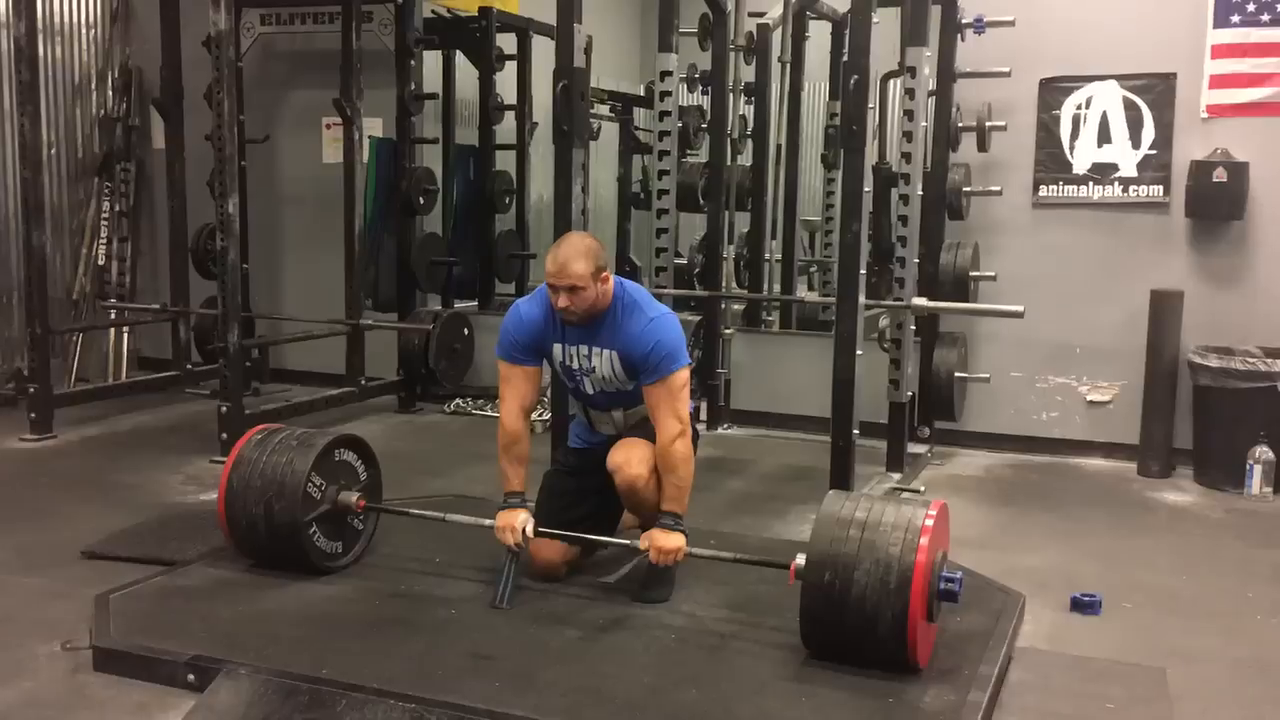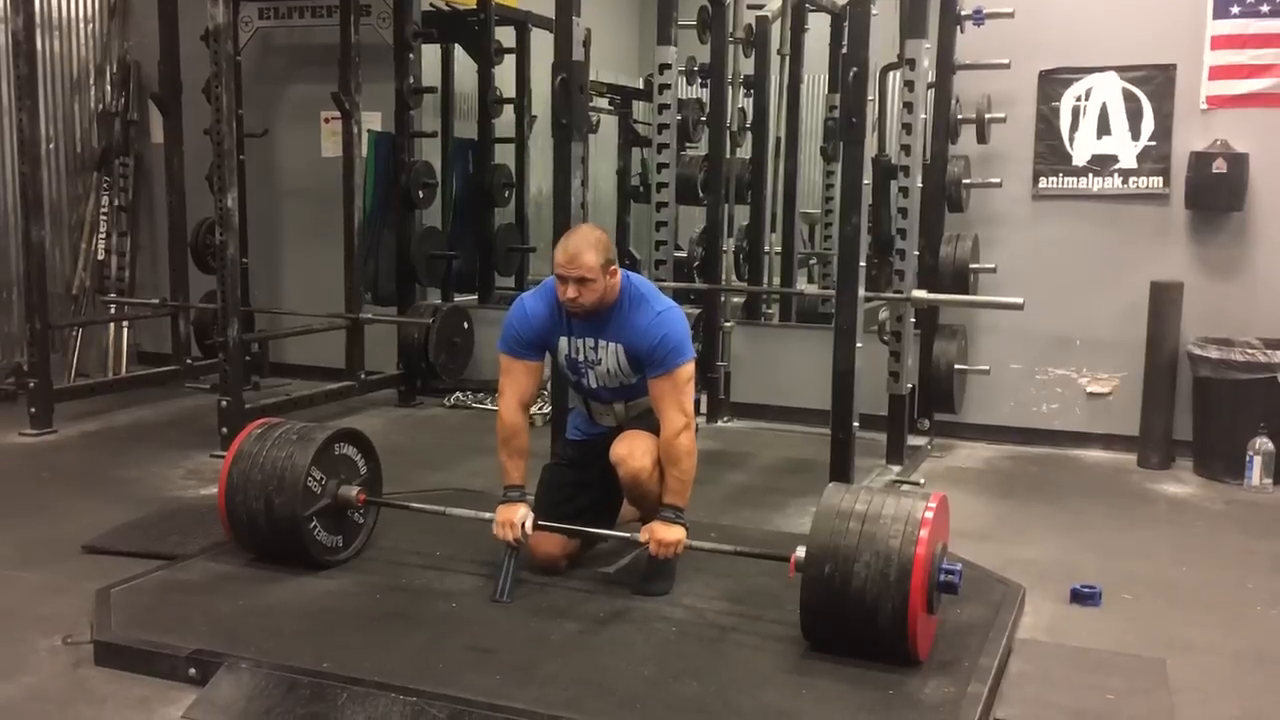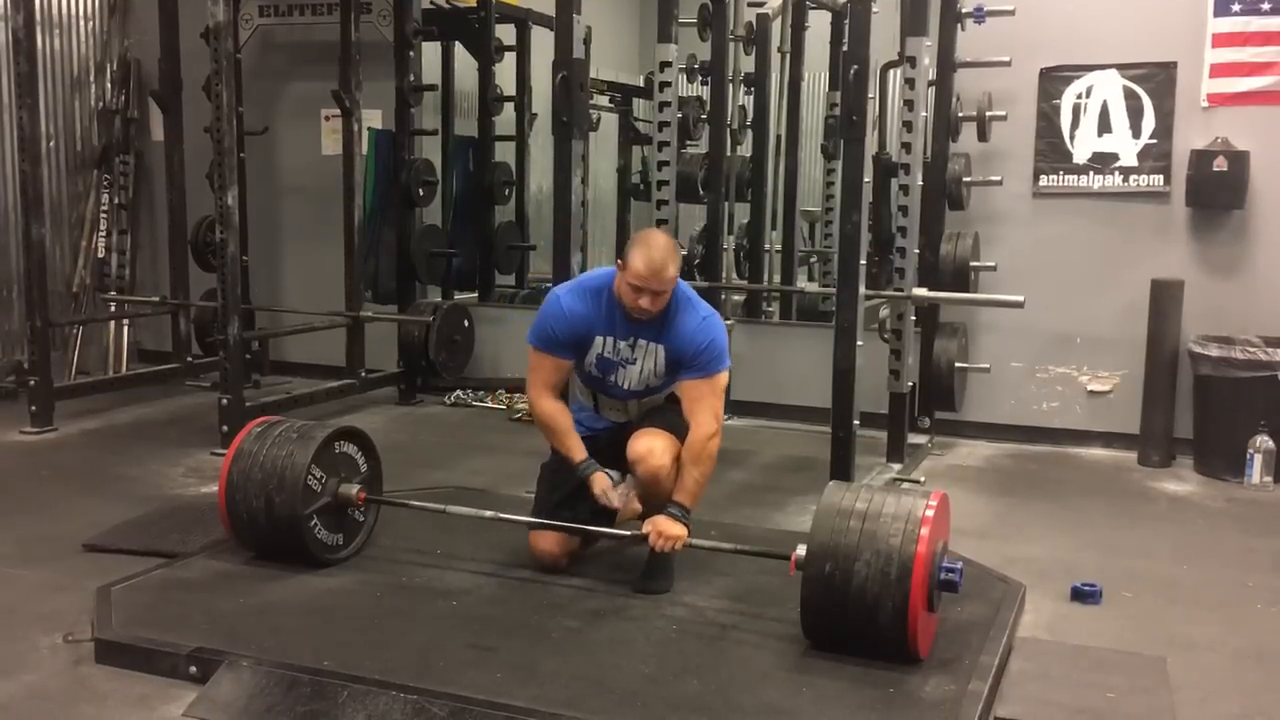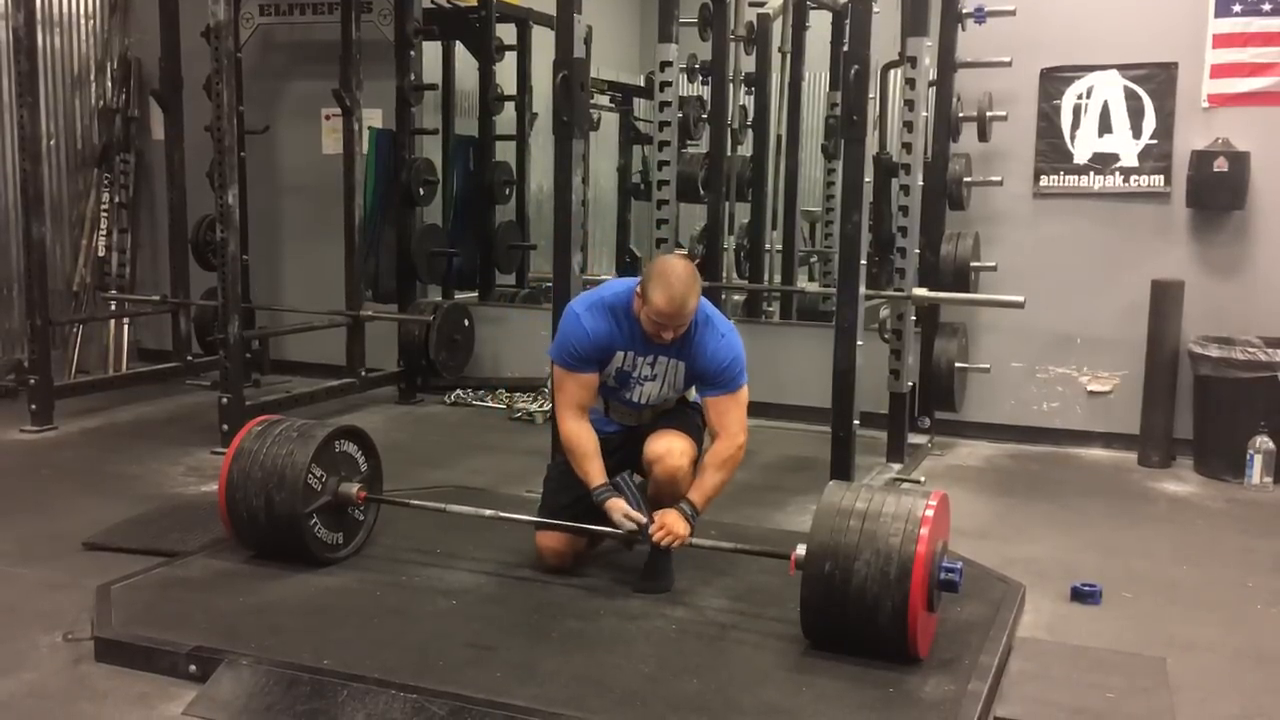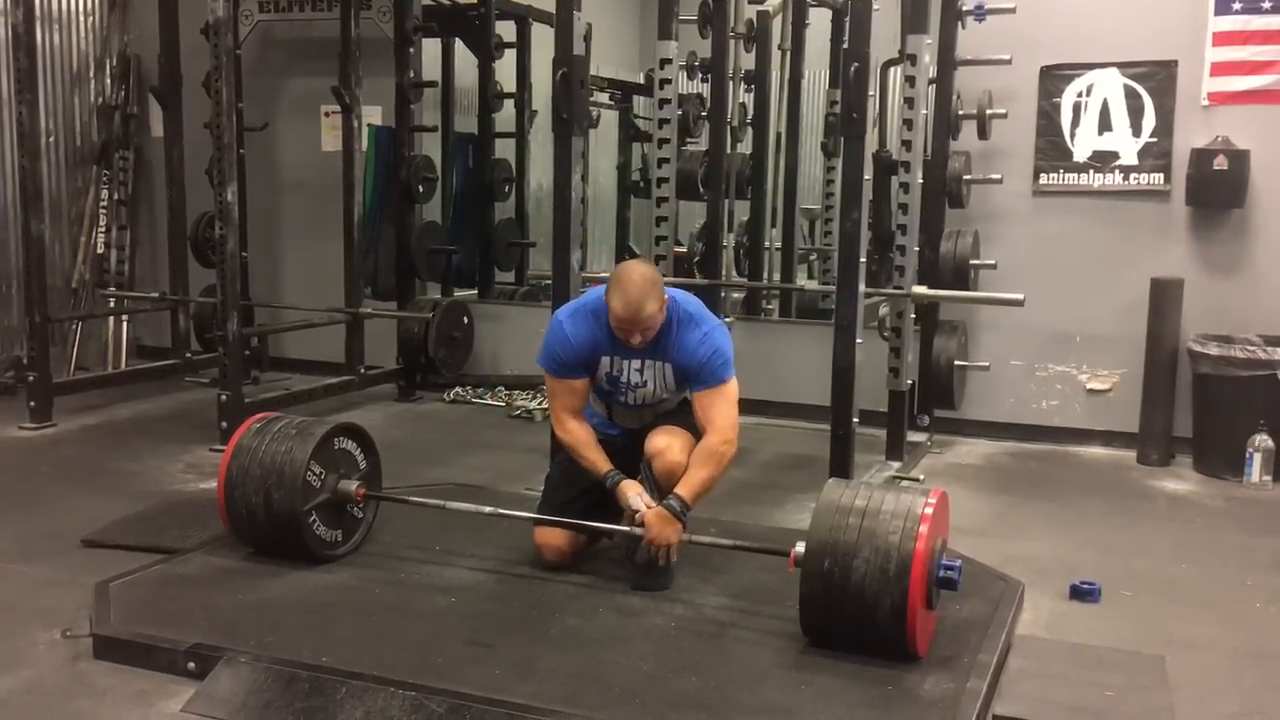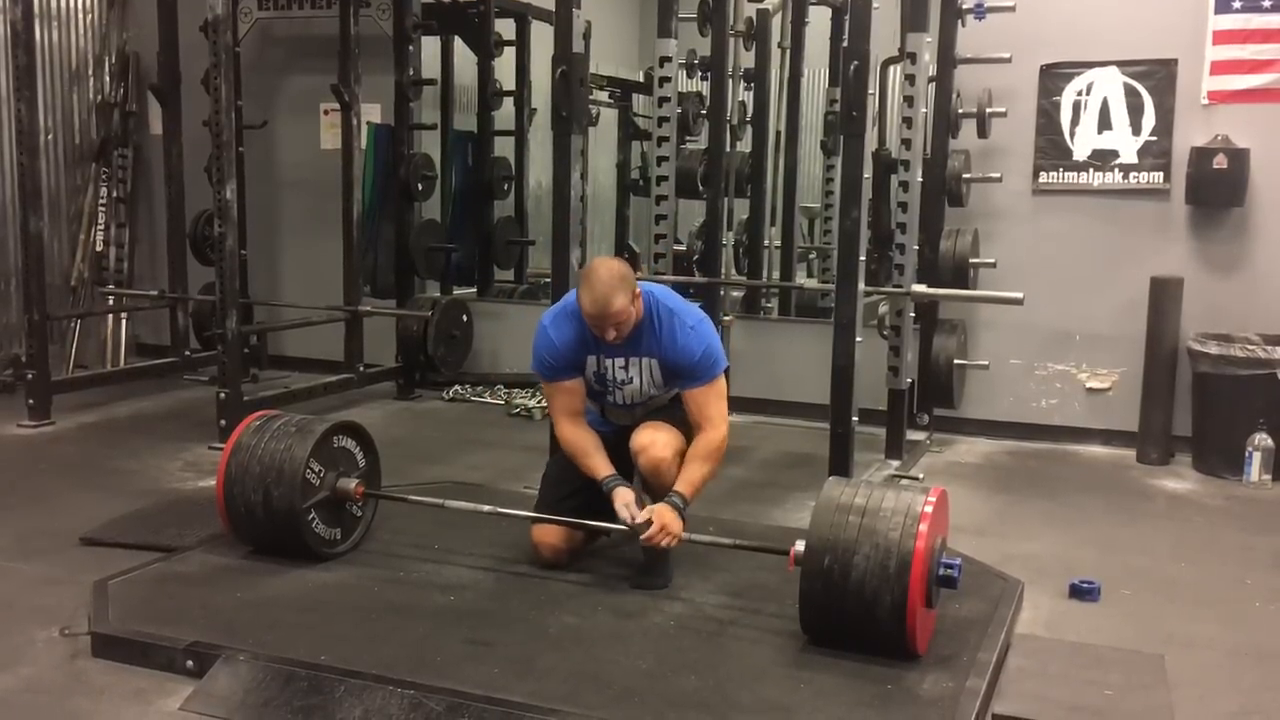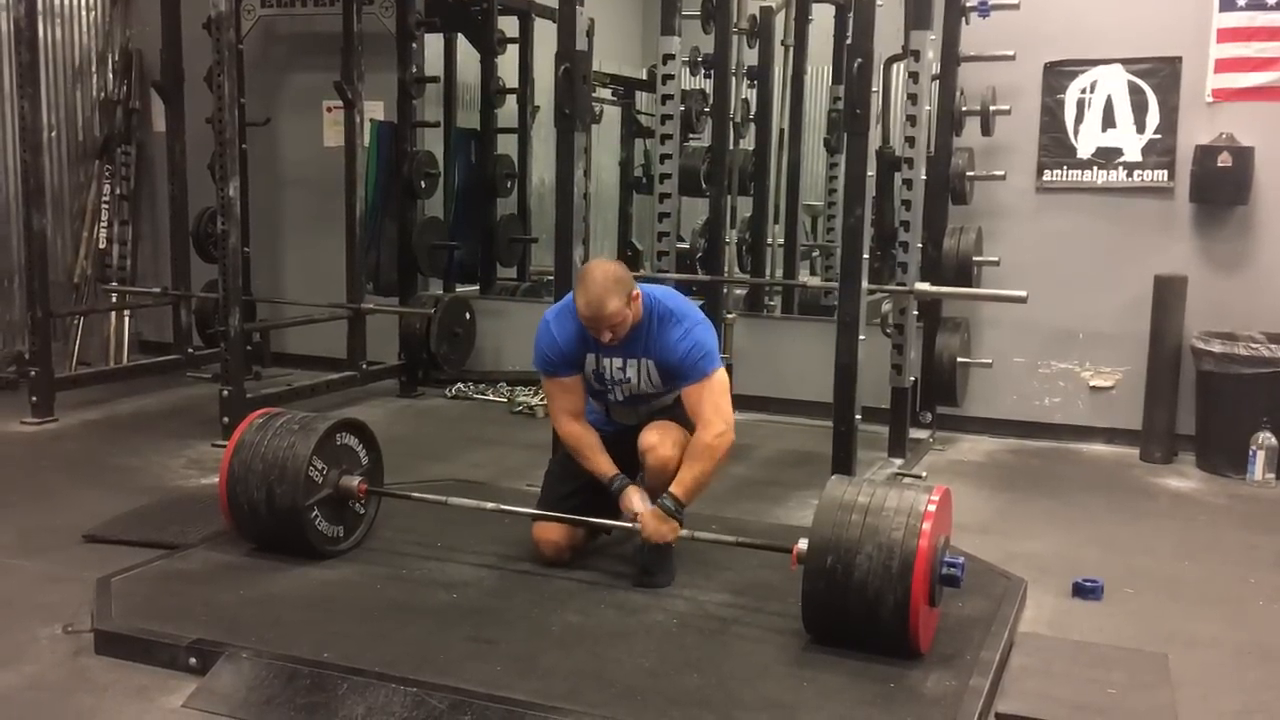
dt=0.7s
person 1, frame 1
left shoulder: (652, 325)
right shoulder: (526, 318)
left elbow: (674, 427)
right elbow: (514, 411)
left wrist: (671, 522)
right wrist: (514, 500)
left hip: (653, 426)
right hip: (590, 434)
left knee: (628, 468)
right knee: (547, 562)
left ankle: (661, 549)
right ankle: (616, 517)
person 1, frame 2
left shoulder: (658, 320)
right shoulder: (531, 311)
left elbow: (678, 422)
right elbow: (512, 405)
left wrist: (671, 514)
right wrist: (514, 495)
left hip: (652, 417)
right hip: (589, 427)
left knee: (631, 461)
right knee: (547, 554)
left ankle: (661, 544)
right ankle: (615, 511)
person 1, frame 3
left shoulder: (700, 325)
right shoulder: (568, 304)
left elbow: (706, 427)
right elbow: (542, 396)
left wrist: (678, 511)
right wrist: (587, 468)
left hip: (659, 412)
right hip: (590, 421)
left knee: (650, 457)
right knee: (548, 553)
left ankle: (662, 544)
right ankle: (622, 508)
person 1, frame 4
left shoulder: (718, 340)
right shoulder: (586, 317)
left elbow: (730, 438)
right elbow: (572, 417)
left wrist: (687, 509)
right wrist: (606, 495)
left hip: (668, 417)
right hip: (601, 422)
left knee: (669, 459)
right knee: (553, 552)
left ankle: (661, 545)
right ankle: (609, 520)
person 1, frame 5
left shoulder: (703, 334)
right shoulder: (571, 326)
left elbow: (721, 436)
right elbow: (566, 419)
left wrist: (674, 509)
right wrist: (615, 481)
left hip: (668, 419)
right hip: (602, 427)
left knee: (668, 454)
right knee: (553, 549)
left ankle: (659, 545)
right ankle: (611, 514)
person 1, frame 6
left shoulder: (688, 329)
right shoulder: (555, 330)
left elbow: (713, 430)
right elbow: (571, 423)
left wrist: (676, 503)
right wrist: (614, 486)
left hip: (666, 413)
right hip: (600, 425)
left knee: (653, 450)
right knee: (549, 547)
left ankle: (657, 539)
right ankle: (611, 517)
person 1, frame 7
left shoulder: (684, 327)
right shoulder: (556, 329)
left elbow: (717, 430)
right elbow: (569, 421)
left wrist: (669, 508)
right wrist: (620, 486)
left hip: (668, 414)
right hip: (604, 424)
left knee: (658, 449)
right knee: (551, 544)
left ankle: (657, 540)
right ankle: (609, 511)
